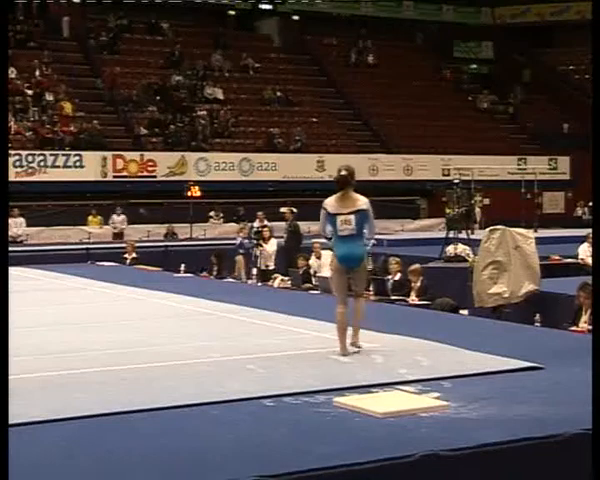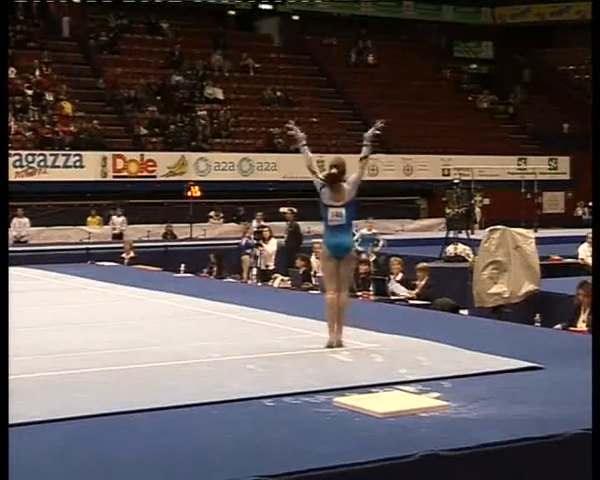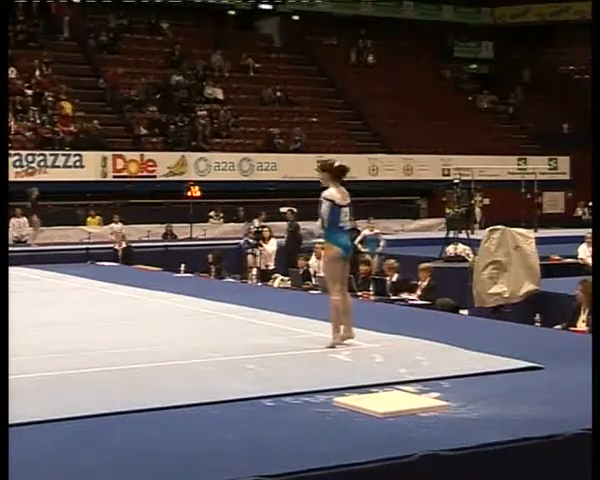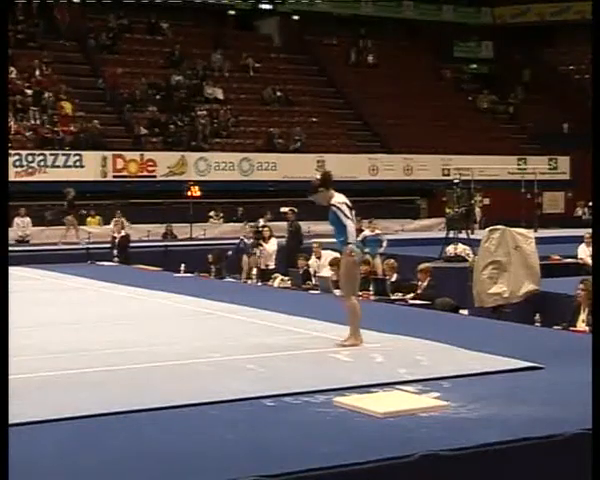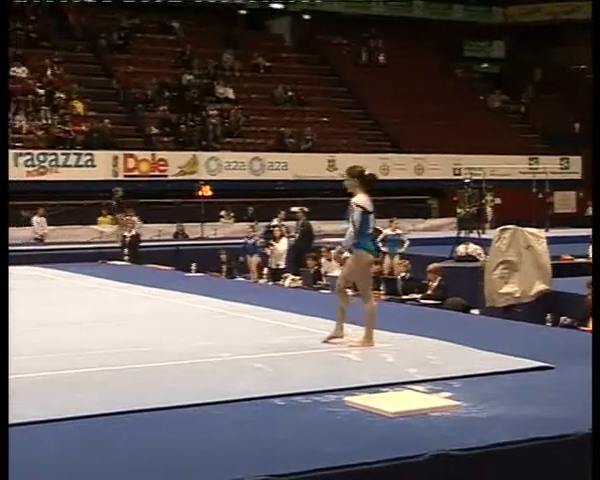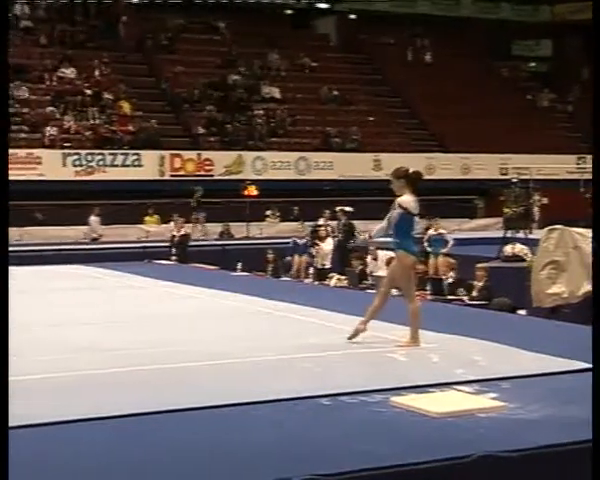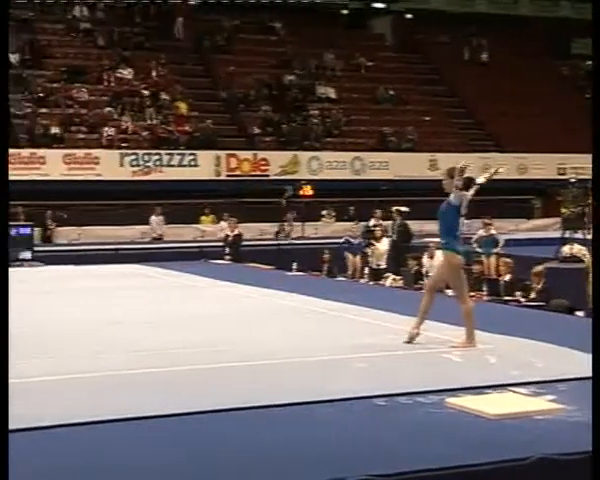
dt=0.7s
person 1, frame 1
left shoulder: (328, 203)
right shoulder: (364, 202)
left elbow: (323, 230)
right elbow: (371, 231)
left hip: (340, 254)
right hip: (358, 253)
left knee: (341, 302)
right knee: (359, 296)
left ankle: (343, 346)
right ankle: (355, 337)
person 1, frame 2
left shoulder: (323, 188)
right shoulder: (349, 189)
left elbow: (309, 162)
right elbow: (362, 162)
left wrist: (301, 141)
right wrist: (368, 139)
left hip: (329, 245)
right hip: (346, 244)
left knee: (331, 291)
right knee: (343, 290)
left ankle: (332, 336)
right ankle: (339, 336)
person 1, frame 3
left shoulder: (327, 195)
right shoulder: (345, 194)
left elbow: (323, 222)
left hip: (333, 244)
right hip: (345, 242)
left knee: (335, 291)
right knee: (343, 290)
left ankle: (336, 335)
right ankle: (347, 330)
person 1, frame 4
left shoulder: (336, 202)
right shoulder: (338, 200)
left elbow: (350, 224)
left wrist: (349, 248)
left hip: (350, 249)
right hip: (350, 249)
left knee: (348, 295)
right knee: (350, 294)
left ankle: (356, 336)
right ankle: (354, 335)
person 1, frame 5
left shoulder: (357, 201)
right shoulder: (365, 199)
left elbow: (353, 230)
left wrist: (341, 248)
right wrist: (345, 248)
left hip: (362, 251)
right hip: (360, 250)
left knee: (366, 295)
right knee: (340, 287)
left ankle: (368, 338)
right ankle: (339, 329)
person 1, frame 6
left shoulder: (401, 201)
right shoulder: (412, 200)
left elbow: (386, 224)
right wrist: (374, 235)
left hip: (404, 252)
right hip: (404, 250)
left knee: (410, 296)
right knee: (384, 290)
left ankle: (414, 338)
right ankle: (363, 324)
person 1, frame 7
left shoulder: (456, 198)
right shoulder: (457, 198)
left elbow: (460, 187)
right elbow: (475, 185)
left wrist: (459, 175)
right wrist: (489, 174)
left hip: (452, 251)
right hip: (449, 250)
left knee: (462, 297)
right knee: (430, 288)
left ankle: (470, 339)
right ankle: (416, 327)
